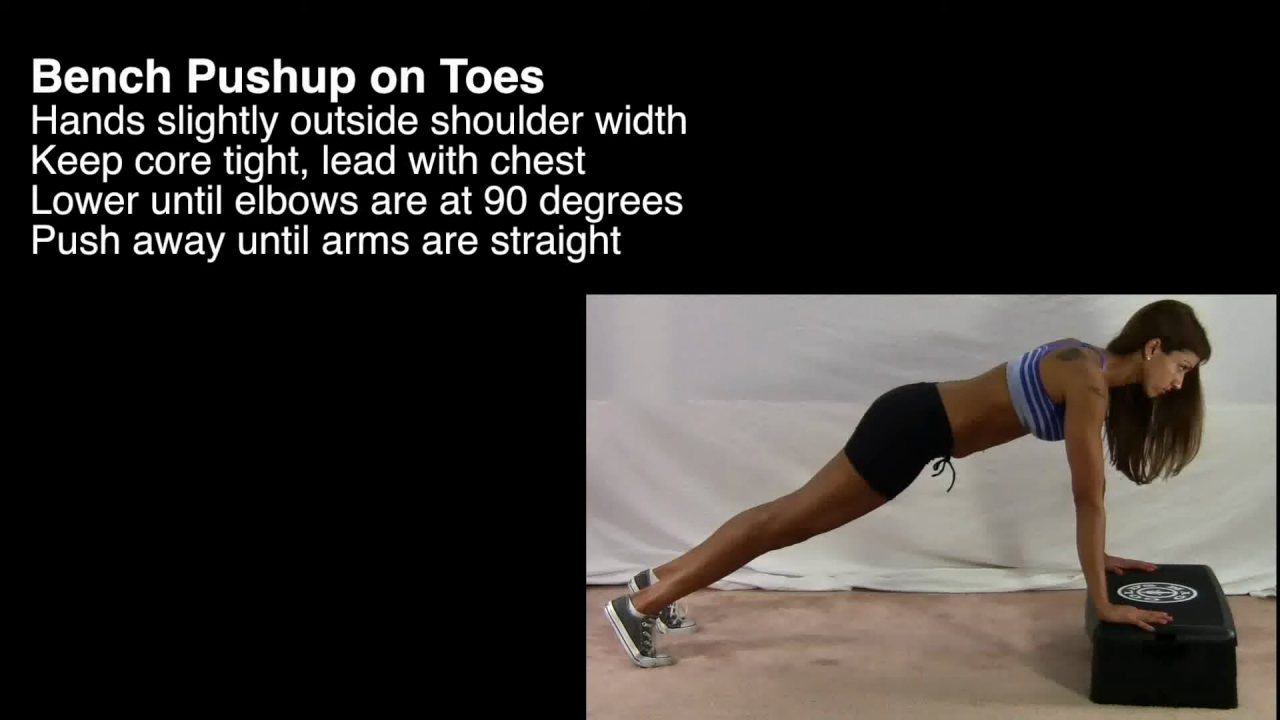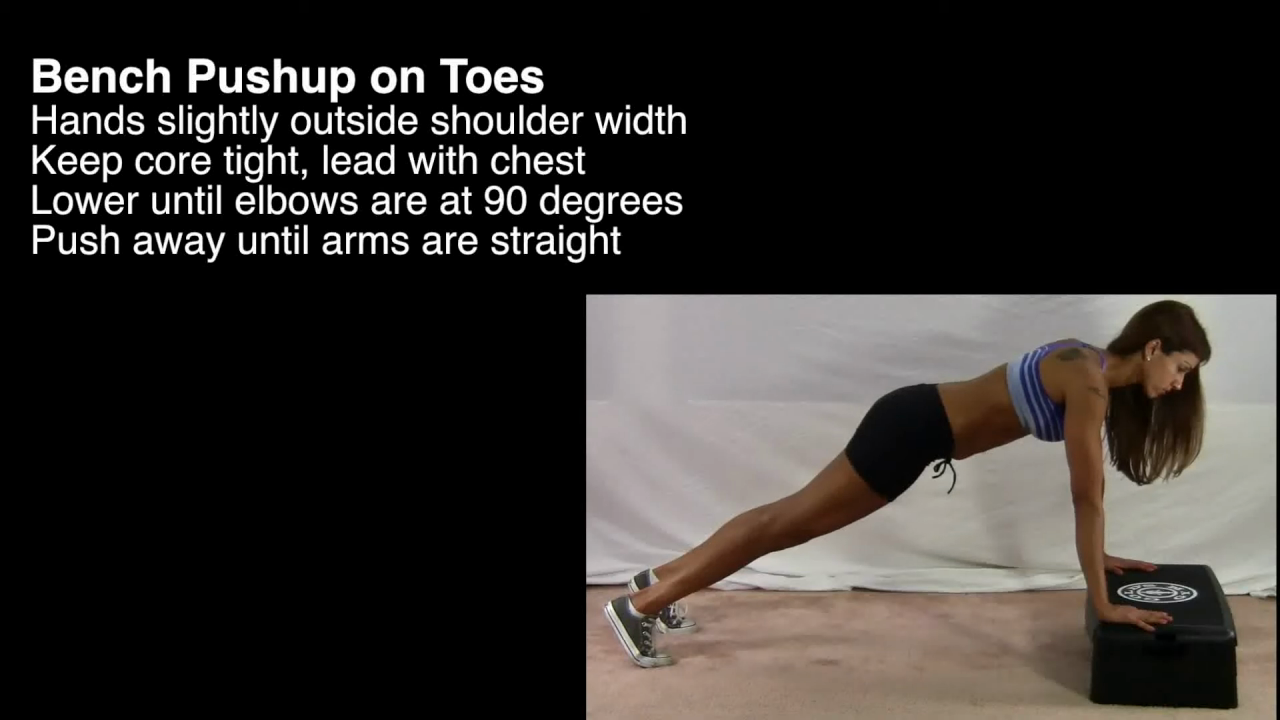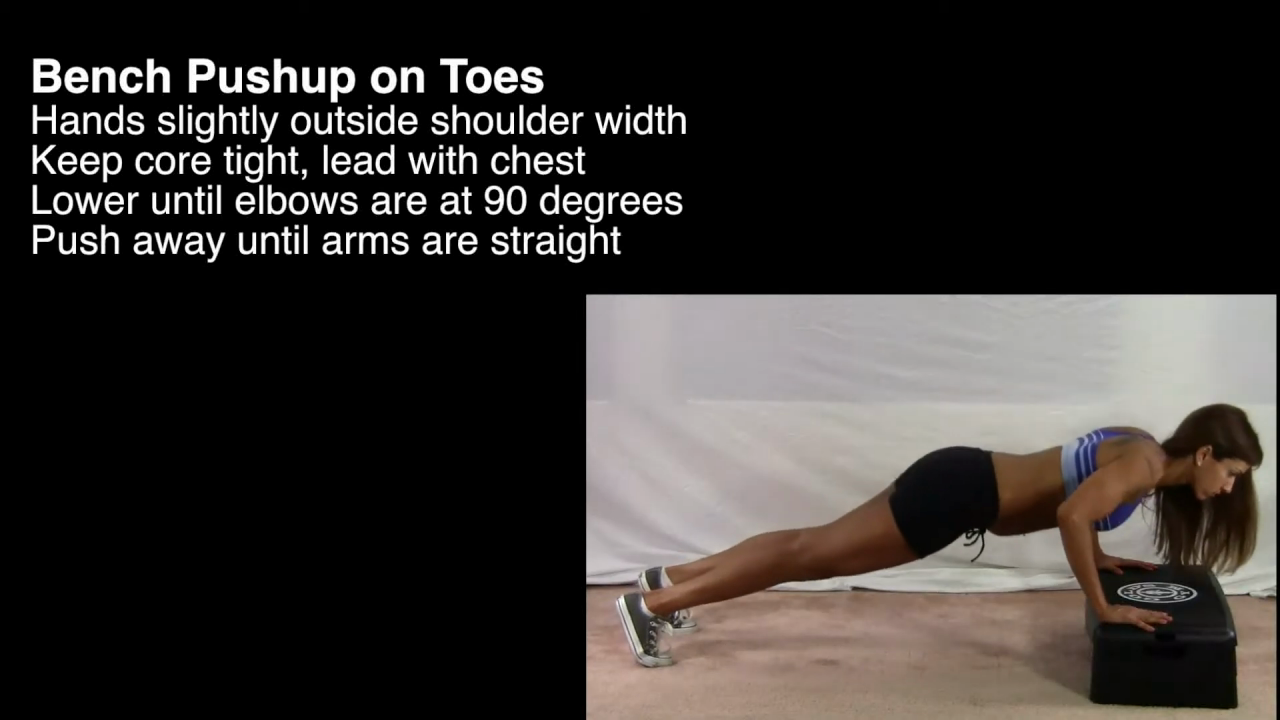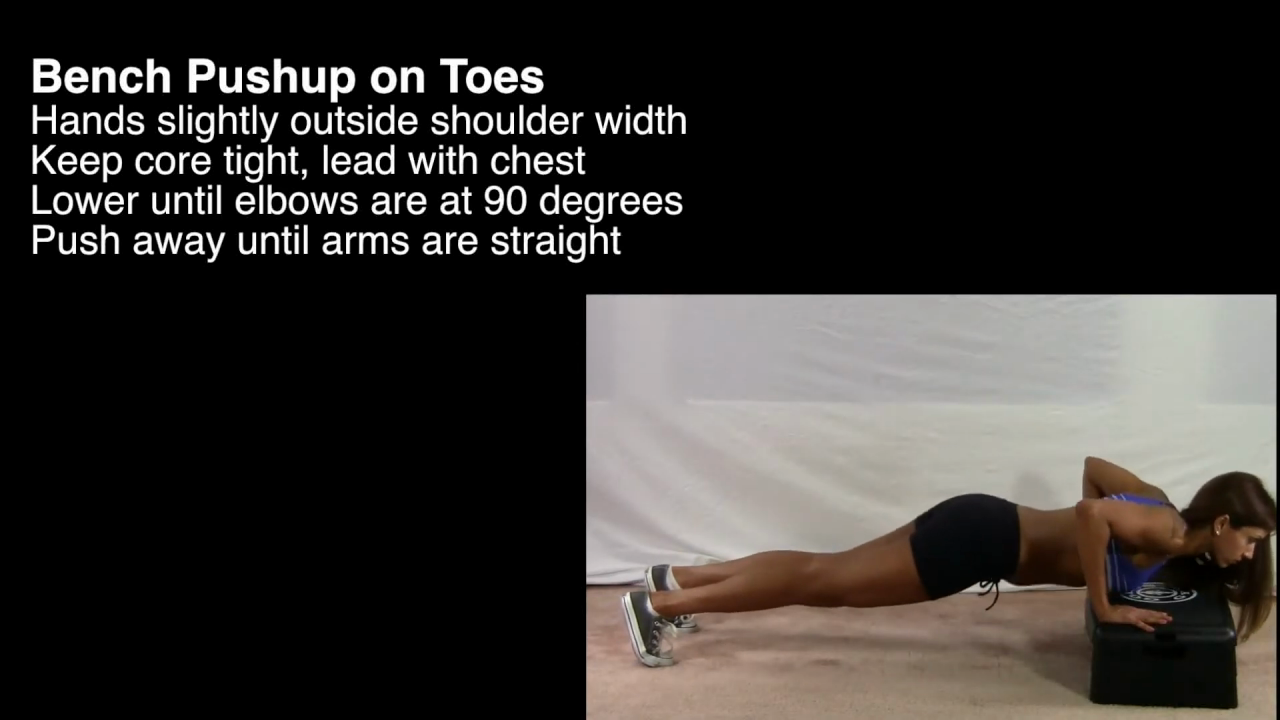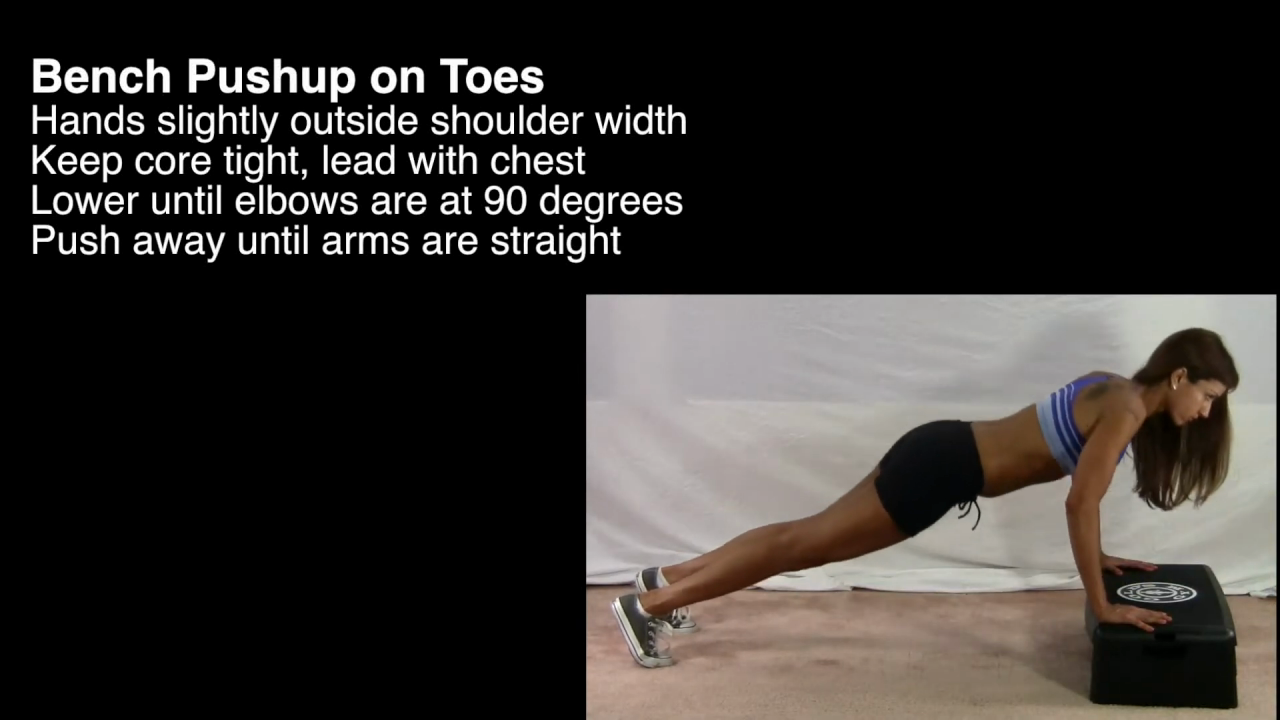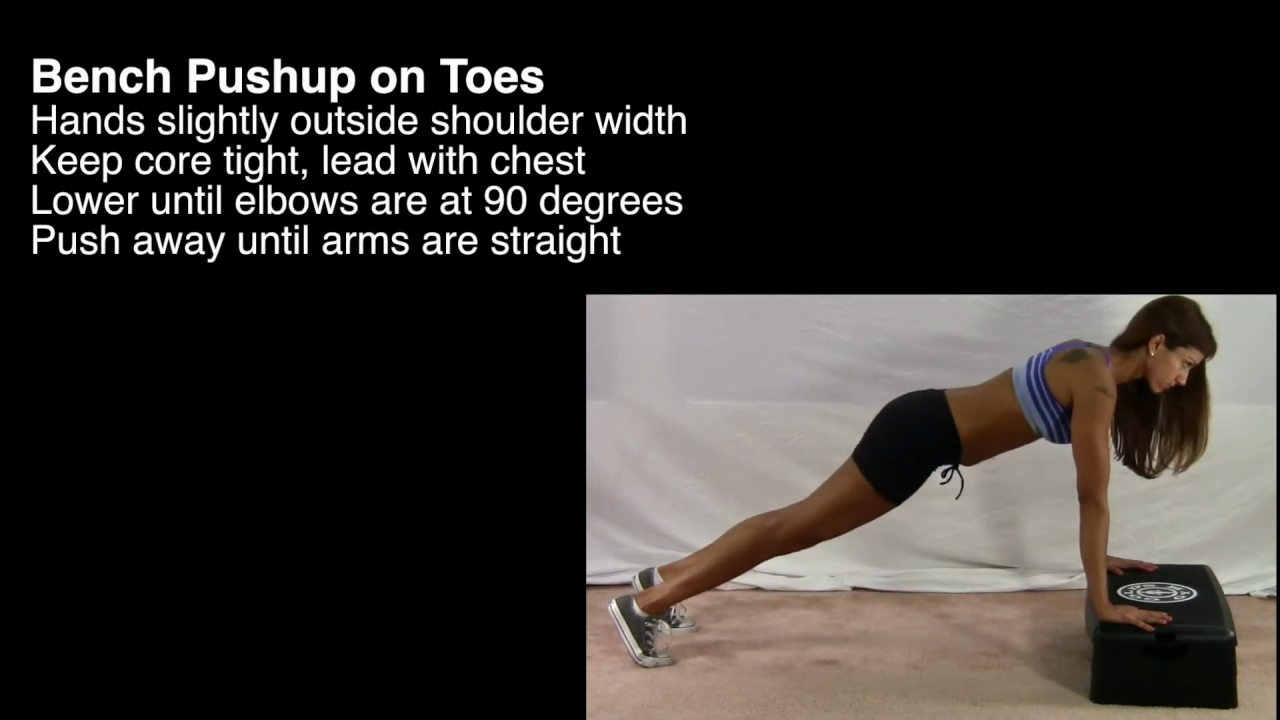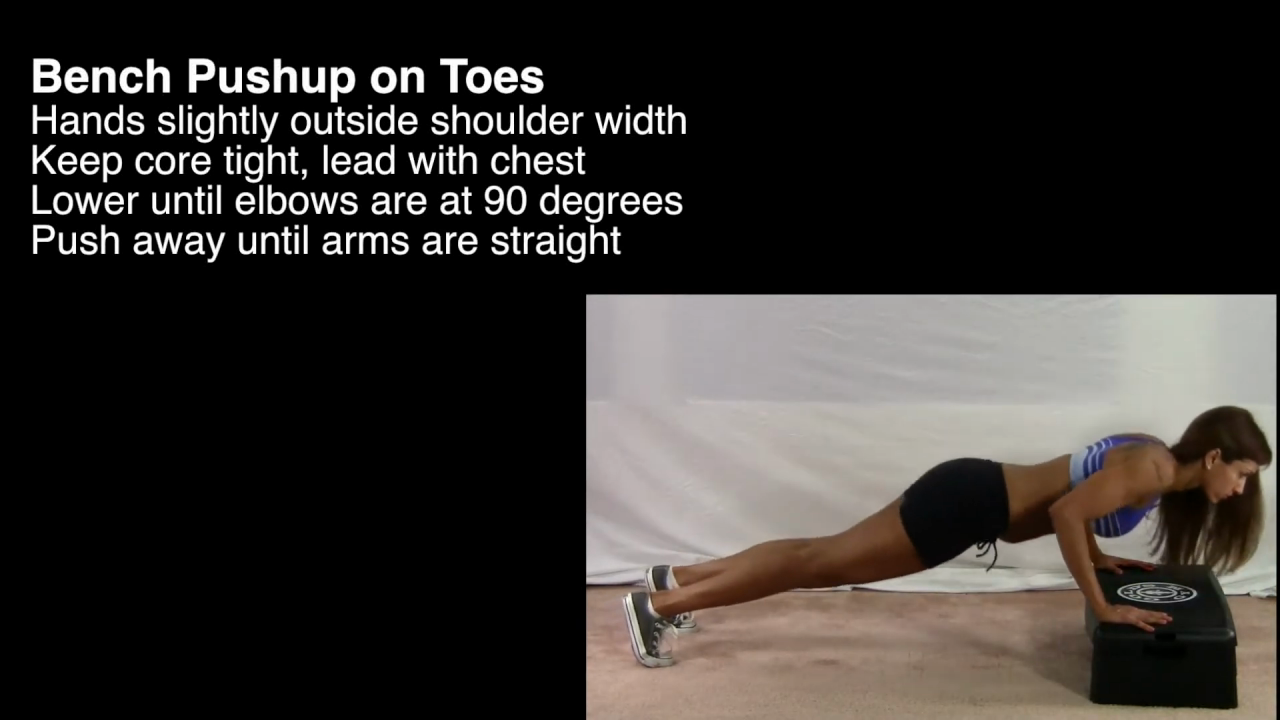
dt=0.7s
person 1, frame 1
left shoulder: (1095, 366)
right shoulder: (1090, 384)
left elbow: (1086, 487)
right elbow: (1089, 496)
left wrist: (1101, 558)
right wrist: (1104, 603)
left hip: (919, 417)
right hip: (913, 427)
left knee: (791, 515)
right knee: (790, 521)
left ankle: (660, 579)
right ankle: (640, 602)
person 1, frame 2
left shoulder: (1095, 367)
right shoulder: (1089, 383)
left elbow: (1085, 490)
right elbow: (1088, 498)
left wrist: (1100, 557)
right wrist: (1103, 604)
left hip: (920, 418)
right hip: (915, 429)
left knee: (789, 516)
right knee: (789, 523)
left ankle: (659, 581)
right ankle: (640, 606)
person 1, frame 3
left shoulder: (1143, 449)
right shoulder: (1143, 467)
right elbow: (1071, 514)
left wrist: (1100, 558)
right wrist: (1103, 607)
left hip: (961, 479)
right hip: (958, 492)
left knee: (813, 545)
right knee: (811, 554)
left ankle: (667, 579)
right ankle: (652, 604)
person 1, frame 4
left shoulder: (1161, 504)
right shoulder: (1166, 532)
left elbow: (1093, 464)
right elbow: (1090, 514)
right wrist: (1103, 607)
left hip: (982, 525)
right hip: (980, 541)
left knee: (826, 569)
right knee: (822, 581)
left ankle: (675, 578)
right ankle: (659, 604)
person 1, frame 5
left shoulder: (1120, 392)
right shoulder: (1125, 410)
left elbow: (1080, 503)
right elbow: (1078, 506)
left wrist: (1098, 557)
right wrist: (1101, 605)
left hip: (943, 451)
right hip: (943, 467)
left knee: (806, 533)
right knee: (804, 547)
left ankle: (665, 580)
right ankle: (647, 606)
person 1, frame 6
left shoulder: (1099, 364)
right shoulder: (1098, 383)
left elbow: (1090, 490)
right elbow: (1093, 498)
left wrist: (1101, 558)
right wrist: (1103, 604)
left hip: (927, 422)
right hip: (921, 434)
left knee: (798, 523)
right knee: (795, 529)
left ankle: (662, 580)
right ankle: (645, 605)
person 1, frame 7
left shoulder: (1153, 453)
right shoulder: (1154, 474)
right elbow: (1063, 512)
left wrist: (1100, 558)
right wrist: (1101, 607)
left hip: (970, 489)
right hip: (967, 504)
left knee: (823, 554)
right knee: (820, 566)
left ankle: (673, 577)
right ankle: (656, 603)
